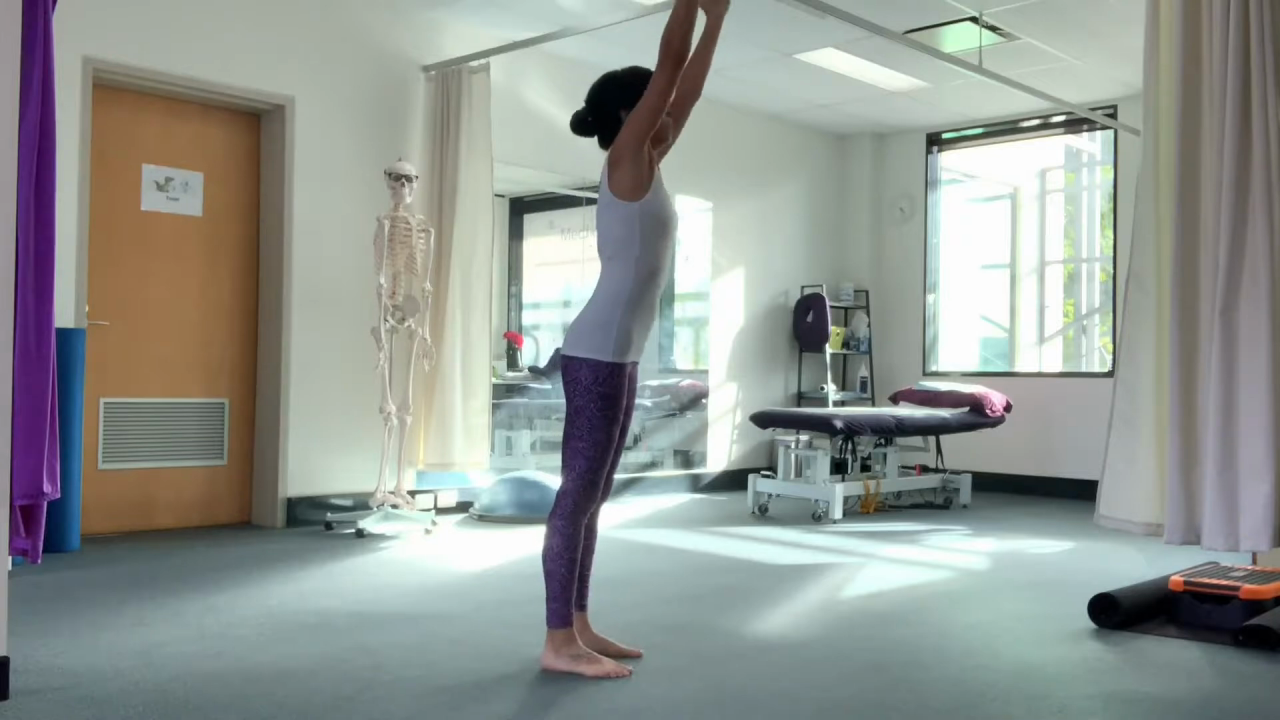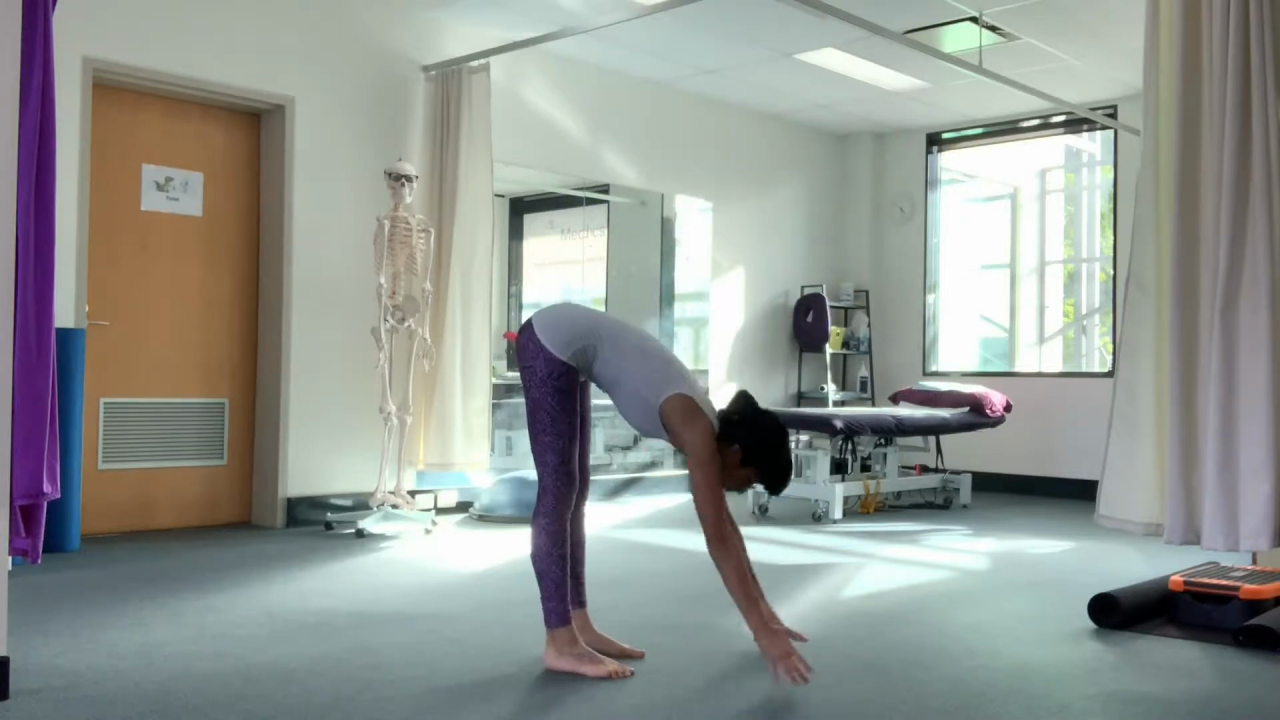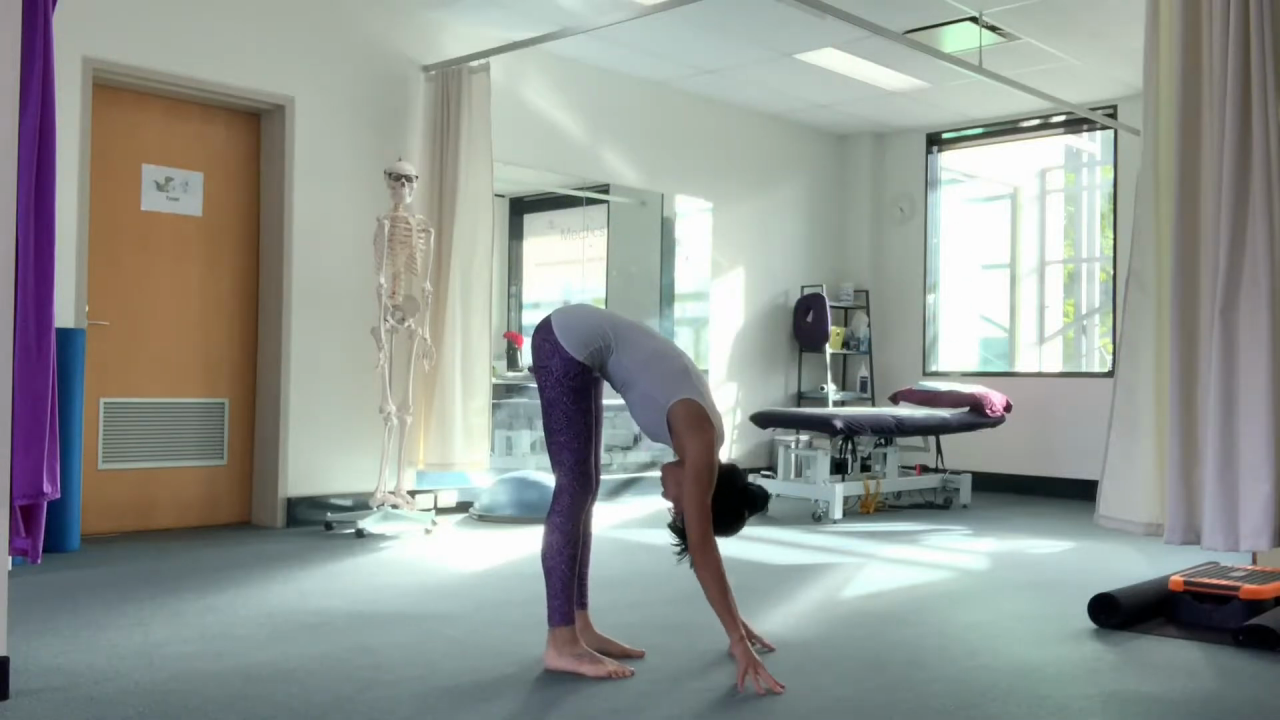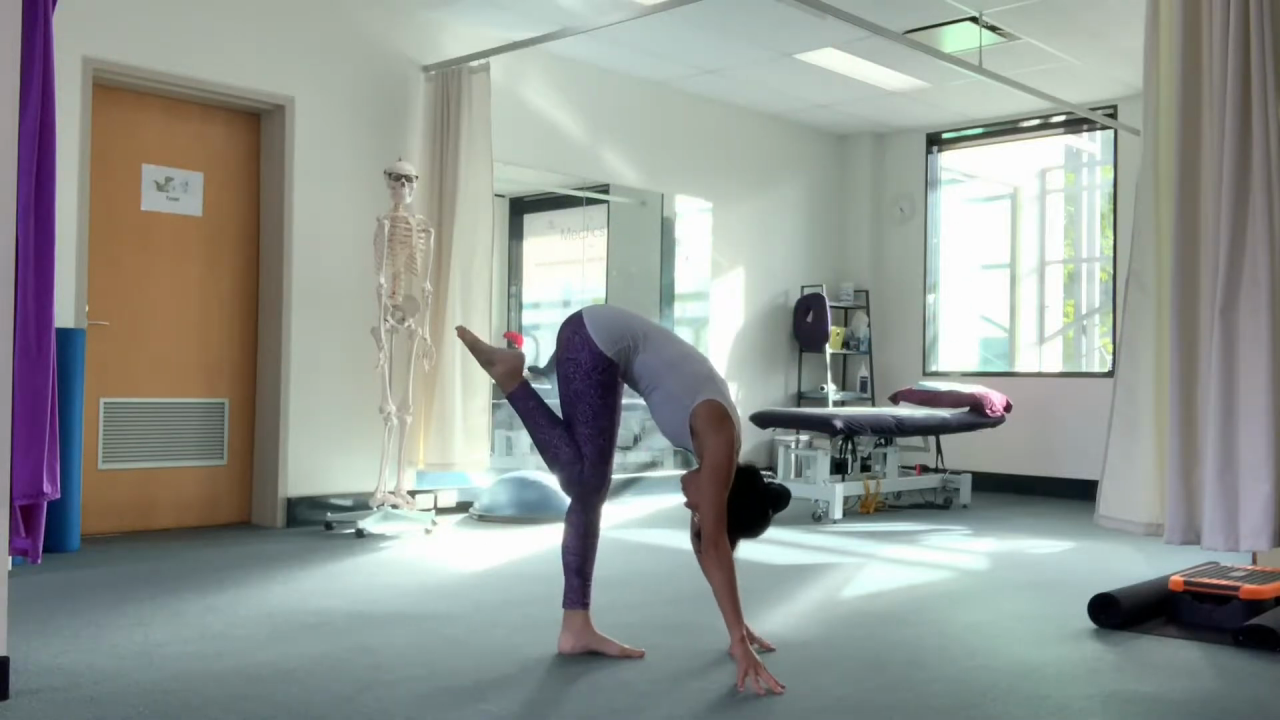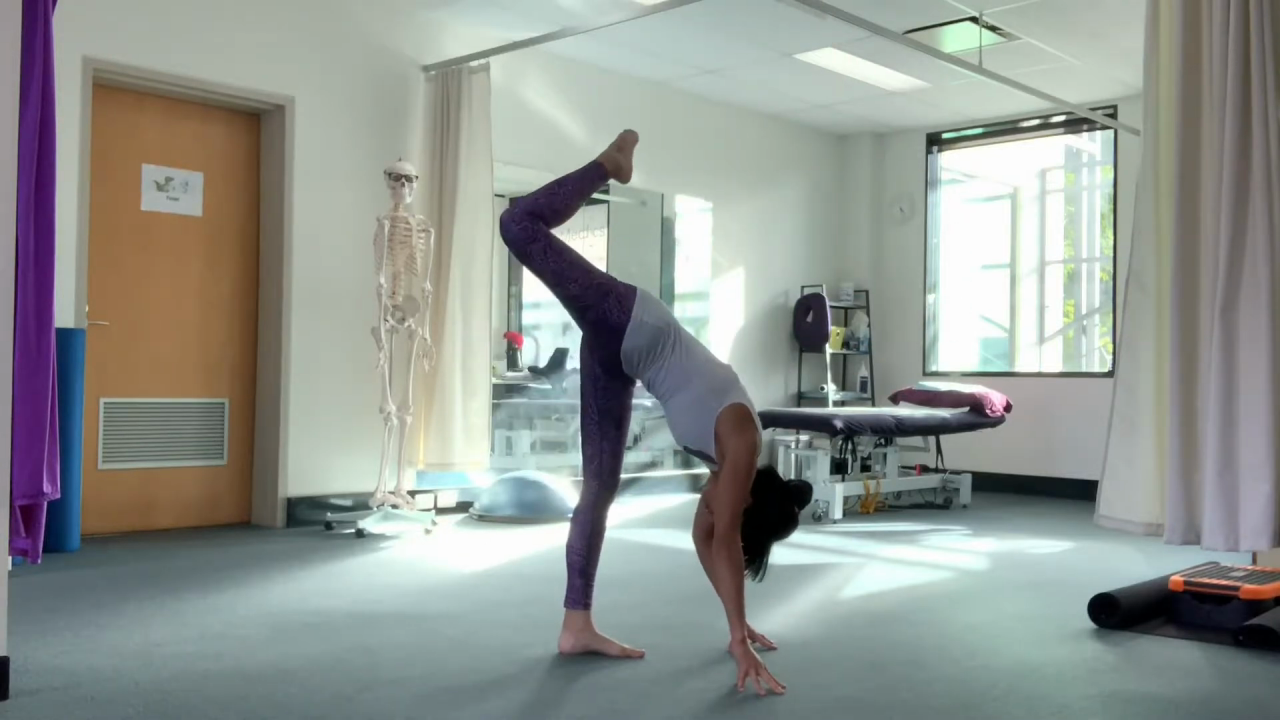
dt=1s
person 1, frame 1
left shoulder: (643, 165)
right shoulder: (626, 159)
left elbow: (686, 89)
right elbow: (668, 65)
left hip: (613, 353)
right hip: (599, 352)
left knee: (590, 496)
right knee: (579, 496)
left ankle: (578, 628)
right ankle: (559, 644)
person 1, frame 2
left shoulder: (701, 425)
right shoulder: (699, 434)
left elbow: (723, 526)
right elbow: (719, 540)
left wrist: (761, 608)
right wrist: (763, 633)
left hip: (563, 346)
right hip: (555, 344)
left knee: (573, 492)
right knee: (561, 492)
left ankle: (579, 628)
right ankle: (560, 645)
person 1, frame 3
left shoulder: (701, 435)
right shoulder: (699, 438)
left elbow: (703, 540)
right elbow: (701, 547)
left wrist: (736, 623)
right wrist: (738, 640)
left hip: (581, 345)
right hip: (571, 340)
left knee: (583, 491)
right knee: (575, 492)
left ankle: (578, 627)
right ankle: (561, 643)
person 1, frame 4
left shoulder: (716, 438)
right shoulder: (719, 437)
left elbow: (706, 541)
right elbow: (714, 543)
left wrist: (739, 628)
right wrist: (739, 639)
left hip: (604, 345)
right hip: (596, 337)
left knee: (590, 490)
right knee: (585, 483)
left ankle: (577, 628)
right ankle: (511, 377)
person 1, frame 5
left shoulder: (730, 450)
right shoulder: (740, 446)
left elbow: (709, 541)
right elbow: (723, 543)
left wrist: (737, 629)
right wrist: (739, 641)
left hip: (622, 351)
right hip: (626, 328)
left knee: (599, 490)
right knee: (519, 226)
left ankle: (577, 628)
